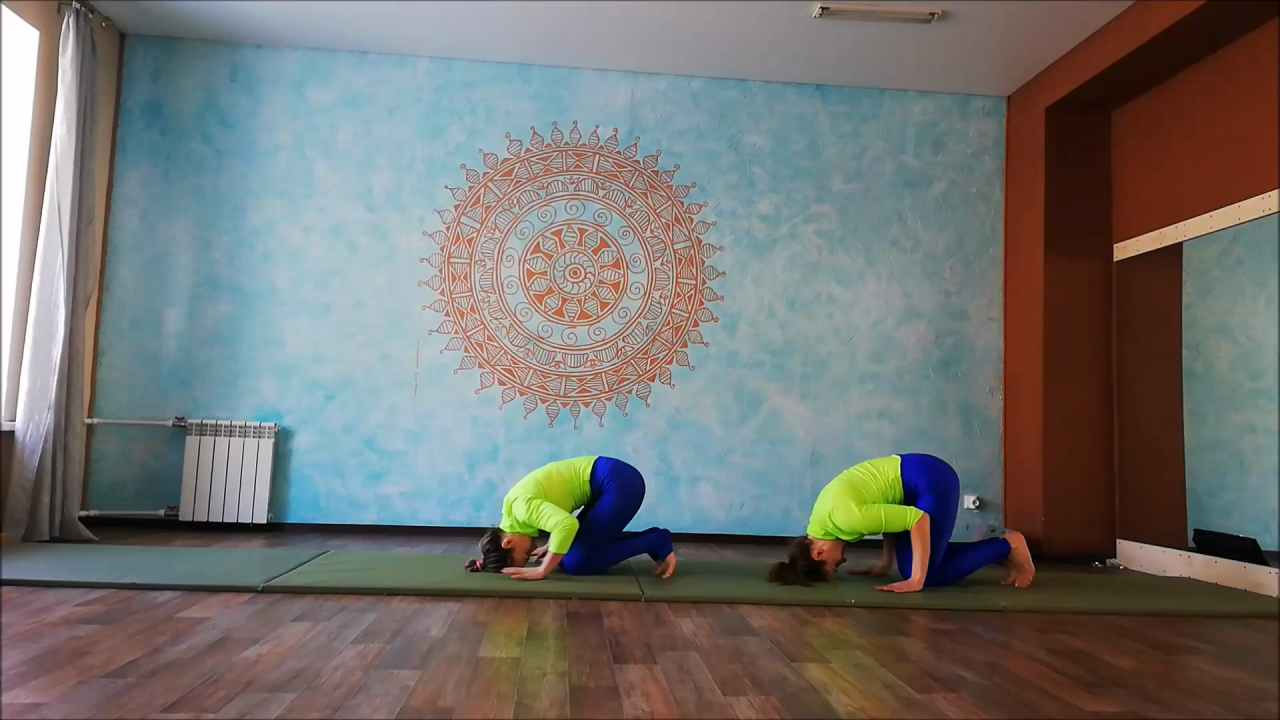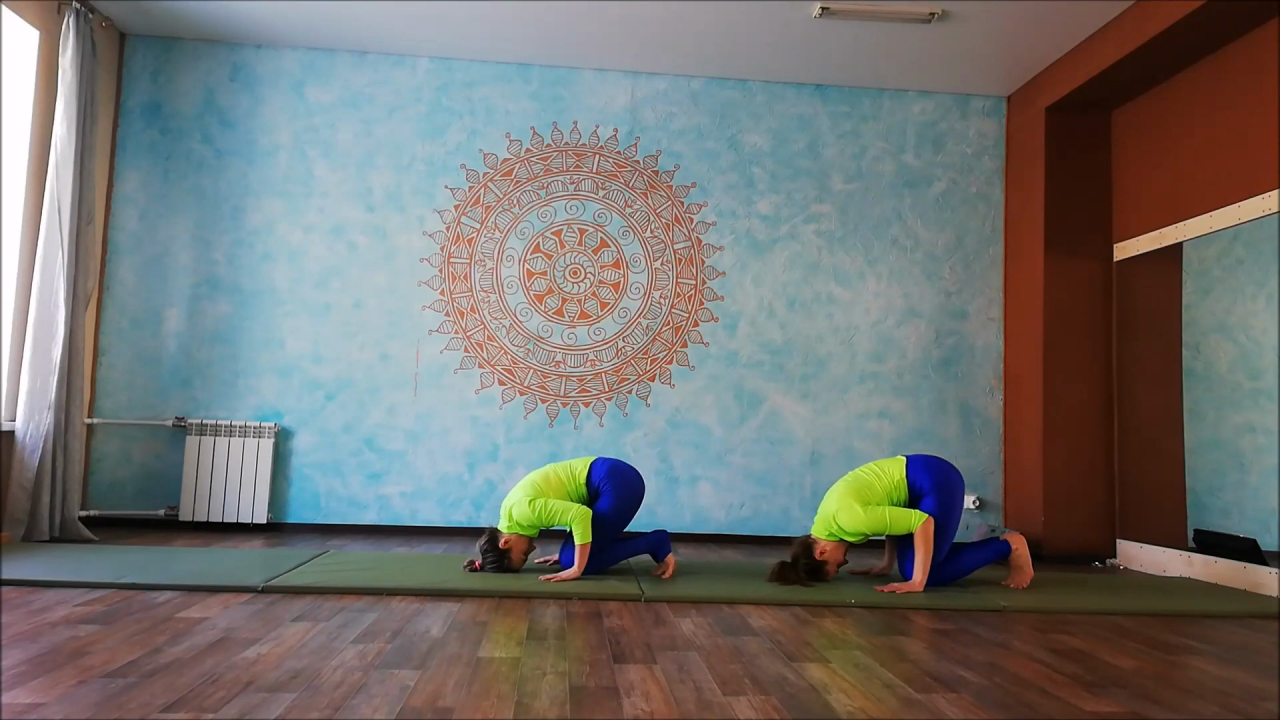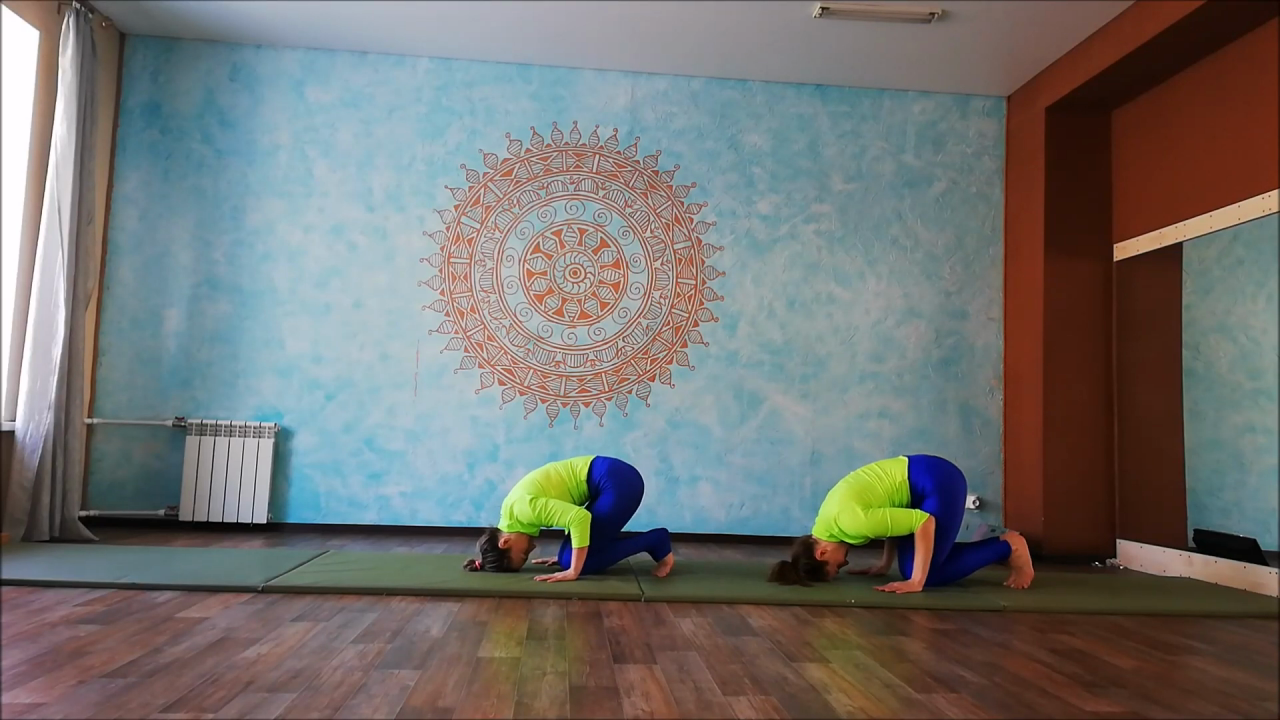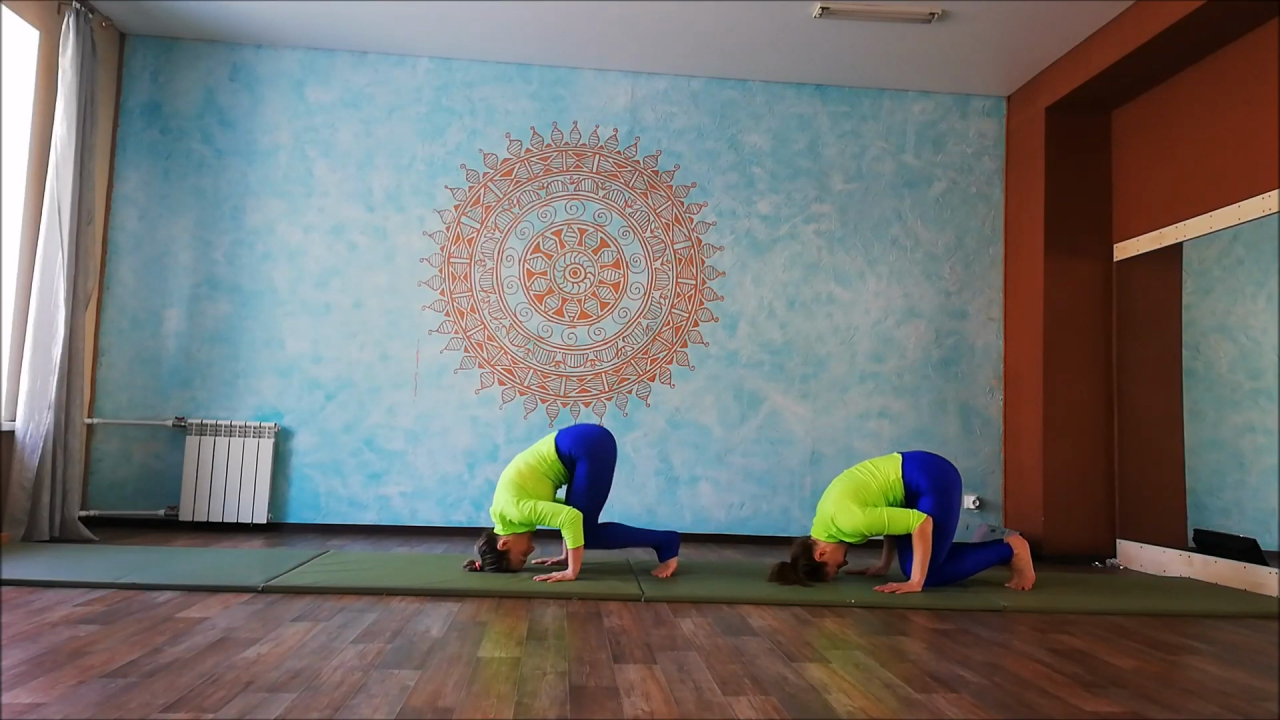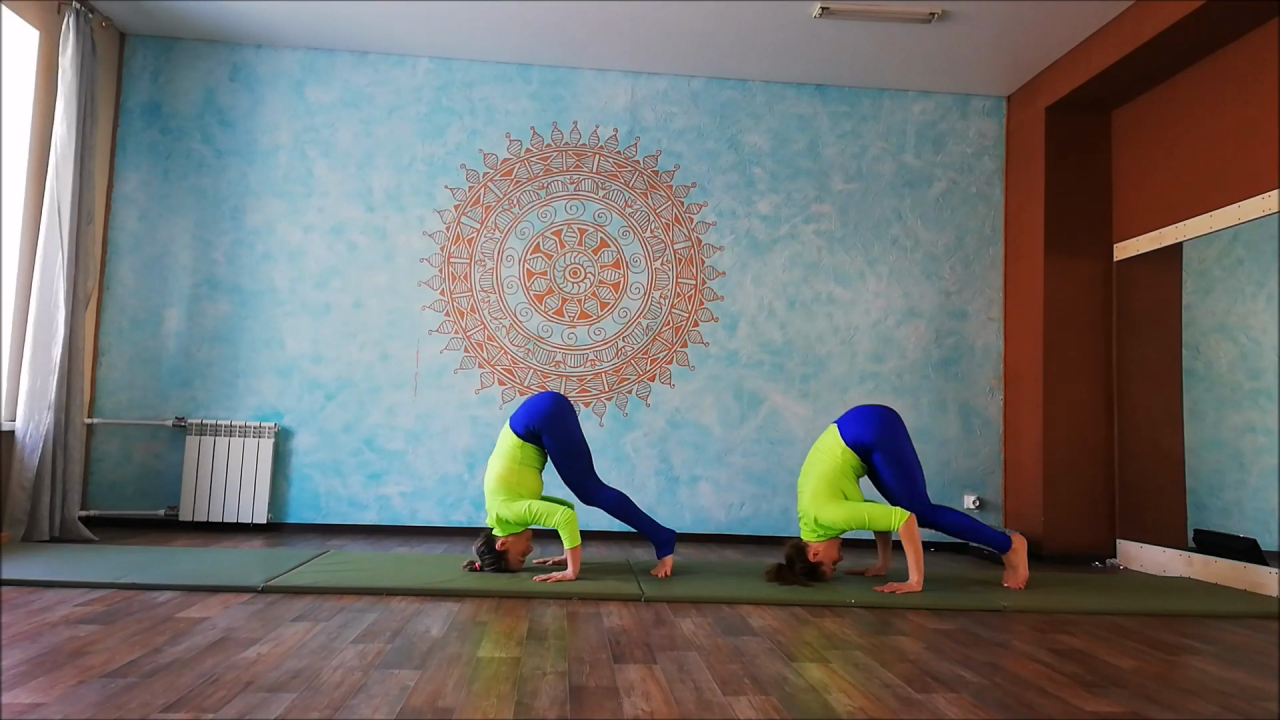
dt=0.5s
person 1, frame 1
left shoulder: (842, 517)
right shoulder: (822, 520)
left elbow: (918, 519)
left wrist: (917, 581)
right wrist: (885, 563)
left hip: (931, 481)
right hip: (914, 480)
left knee: (929, 574)
right knee: (910, 567)
left ankle: (1008, 546)
right ankle: (1001, 548)
person 1, frame 2
left shoulder: (847, 517)
right shoulder: (827, 520)
left elbow: (922, 522)
left wrist: (918, 583)
right wrist: (887, 563)
left hip: (936, 482)
right hip: (917, 480)
left knee: (927, 575)
right knee: (911, 568)
left ankle: (1008, 547)
right ankle: (1001, 545)
person 1, frame 3
left shoulder: (849, 521)
right shoulder: (830, 519)
left elbow: (924, 522)
left wrist: (917, 582)
right wrist: (885, 564)
left hip: (938, 484)
right hip: (918, 480)
left knee: (927, 574)
right knee: (910, 568)
left ankle: (1008, 547)
right ankle: (1004, 545)
person 1, frame 4
left shoulder: (843, 519)
right shoulder: (829, 517)
left elbow: (921, 522)
left wrist: (916, 582)
right wrist: (883, 565)
left hip: (932, 480)
right hip: (917, 478)
left knee: (928, 576)
right knee: (914, 567)
left ankle: (1011, 549)
right ankle: (1006, 547)
person 1, frame 5
left shoulder: (823, 515)
right shoulder: (814, 520)
left elbow: (903, 519)
right elbow: (879, 515)
left wrist: (916, 581)
right wrist: (883, 564)
left hip: (872, 429)
right hip: (862, 431)
left knee: (921, 513)
right knee: (918, 513)
left ankle: (1009, 546)
person 2, frame 1
left shoulder: (519, 507)
right shoulder: (518, 505)
left elbow: (566, 525)
left wrist: (542, 570)
right wrist: (553, 546)
left hip: (619, 484)
right hip: (615, 480)
left knee: (578, 562)
right knee: (572, 553)
left ankle: (657, 542)
right ankle: (651, 539)
person 2, frame 2
left shoulder: (520, 511)
right shoulder: (518, 508)
left elbow: (580, 514)
left wrist: (577, 568)
right wrist: (566, 554)
left hip: (616, 484)
right hip: (614, 479)
left knee: (572, 561)
right knee: (572, 557)
left ankle: (655, 544)
right ankle: (654, 542)
person 2, frame 3
left shoulder: (521, 509)
right shoulder: (519, 507)
left elbow: (579, 518)
left wrist: (573, 571)
right wrist: (566, 556)
left hip: (618, 483)
right hip: (613, 479)
left knee: (581, 562)
right knee: (570, 557)
left ankle: (656, 542)
right ankle: (654, 542)
person 2, frame 4
left shoulder: (510, 510)
right shoulder: (507, 507)
left elbow: (571, 517)
right elbow: (568, 515)
left wrist: (572, 571)
right wrist: (566, 556)
left hip: (587, 449)
right hip: (586, 445)
left knee: (585, 534)
right knee: (580, 531)
left ankle: (665, 543)
person 2, frame 5
left shoulder: (505, 511)
right shoulder: (505, 510)
left elbow: (565, 517)
left wrist: (572, 571)
right wrist: (569, 556)
left knee: (591, 491)
left ankle: (662, 541)
